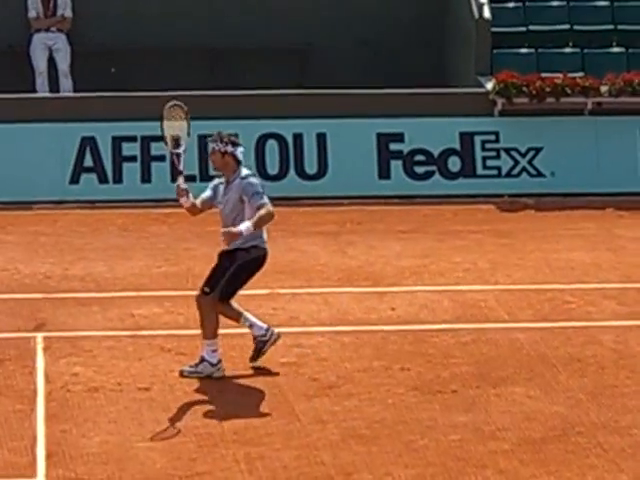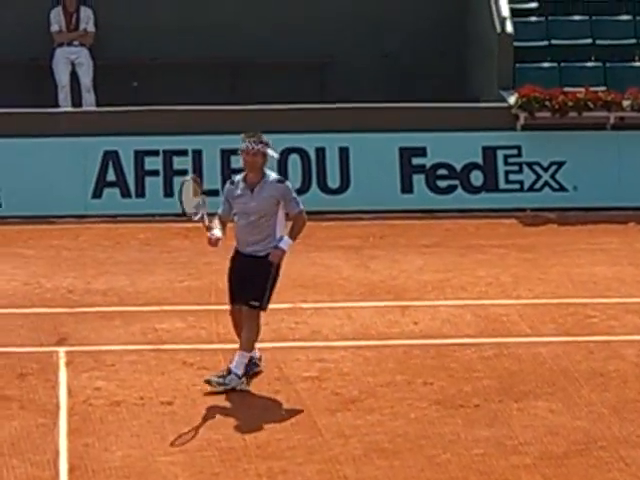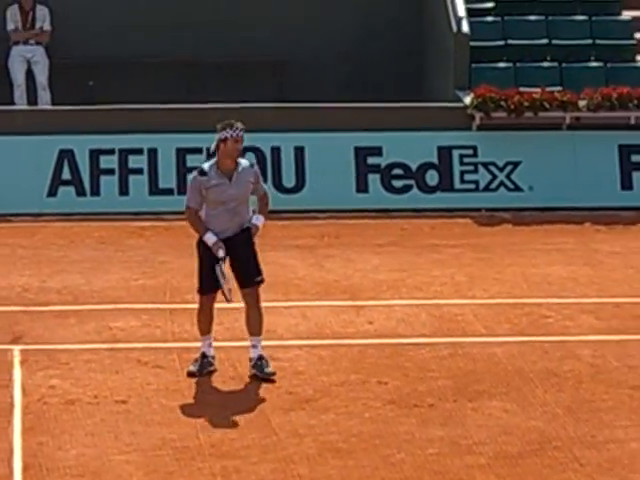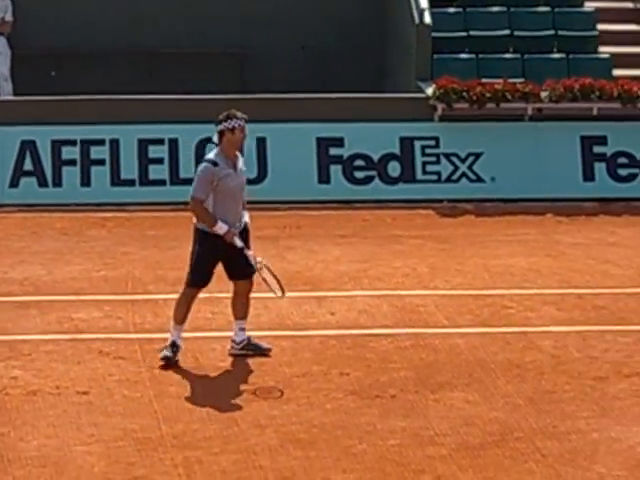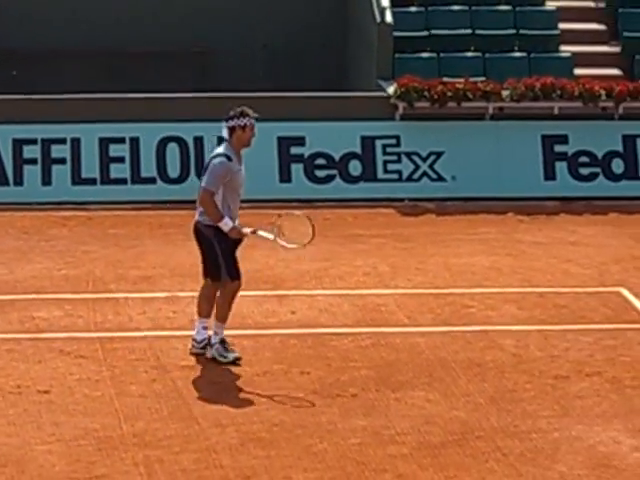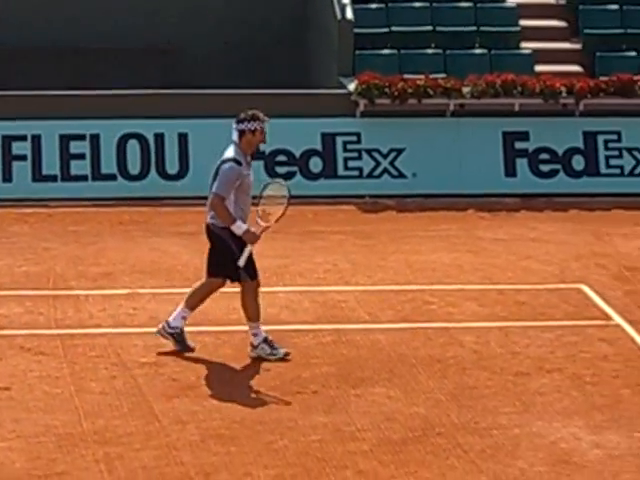
dt=0.3s
person 1, frame 1
left shoulder: (247, 182)
right shoulder: (219, 184)
left elbow: (268, 212)
right elbow: (197, 208)
left wrist: (243, 229)
right wrist: (185, 198)
left hip: (248, 252)
right hip: (236, 252)
left knee: (206, 300)
right knee: (213, 301)
left ankle: (211, 362)
right ankle: (262, 332)
person 1, frame 2
left shoulder: (279, 186)
right shoulder: (232, 187)
left elbow: (300, 218)
right elbow: (223, 218)
left wrist: (284, 246)
right wrist: (216, 233)
left hip: (267, 257)
right hip: (241, 255)
left knee: (252, 313)
right knee: (236, 311)
left ankle: (236, 371)
right ankle: (251, 359)
person 1, frame 3
left shoulder: (250, 170)
right shoulder: (201, 177)
left elbow: (263, 196)
right elbow: (191, 213)
left wrist: (258, 221)
right wrist: (211, 240)
left hip: (241, 238)
right hip: (212, 243)
left knee: (251, 296)
right knee: (206, 301)
left ankle: (256, 357)
right ankle: (207, 355)
person 1, frame 4
left shoulder: (238, 160)
right shoulder: (210, 167)
right elbow: (196, 206)
left wrist: (244, 220)
right wrist: (223, 229)
left hip: (234, 234)
right hip: (210, 236)
left knee: (244, 284)
right knee: (192, 290)
left ankle: (240, 340)
right ankle: (173, 342)
person 1, frame 5
left shoulder: (235, 157)
right shoulder: (222, 161)
right elbow: (205, 199)
left wrist: (233, 226)
right wrist: (229, 226)
left hip: (222, 229)
right hip: (211, 229)
left knee: (212, 283)
right knee: (231, 283)
left ankle: (201, 338)
right ankle: (216, 341)
person 1, frame 6
left shoulder: (241, 158)
right shoulder: (233, 165)
right elbow: (216, 203)
left wrist: (241, 229)
right wrist: (243, 230)
left hip: (228, 230)
right hip: (225, 232)
left knee: (213, 282)
right knee: (251, 285)
left ankle: (173, 326)
right ankle: (258, 342)
